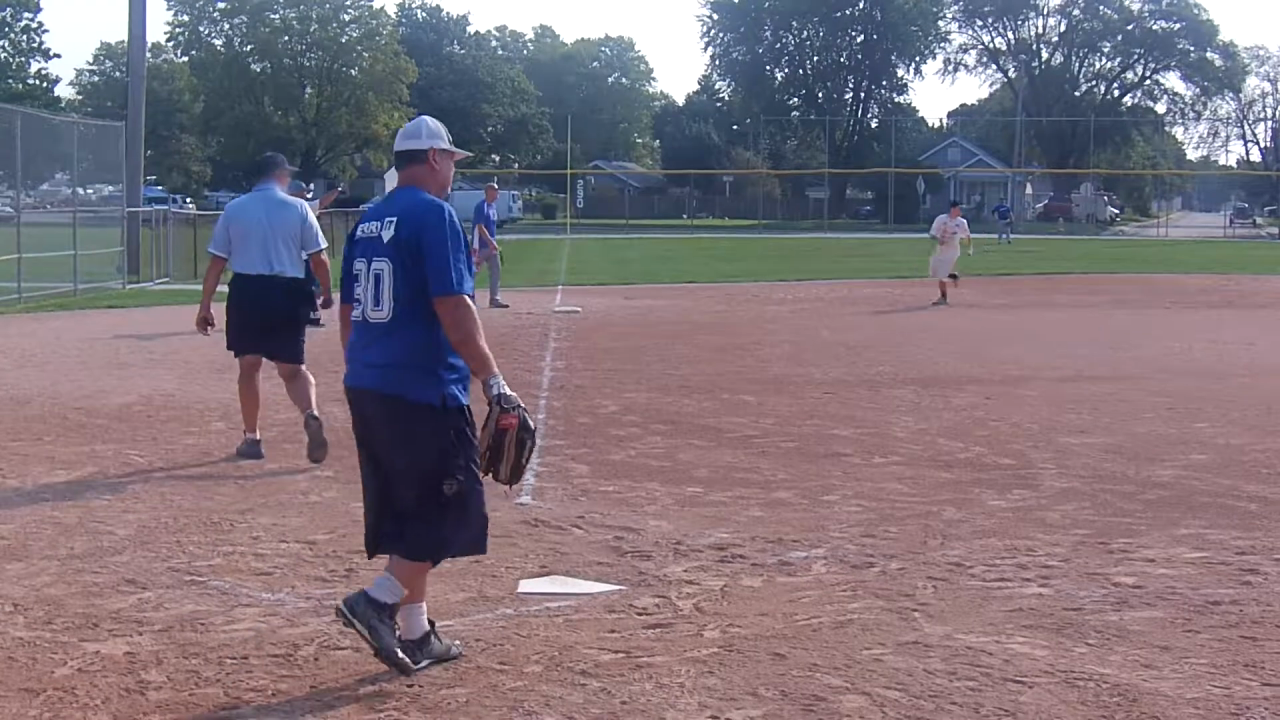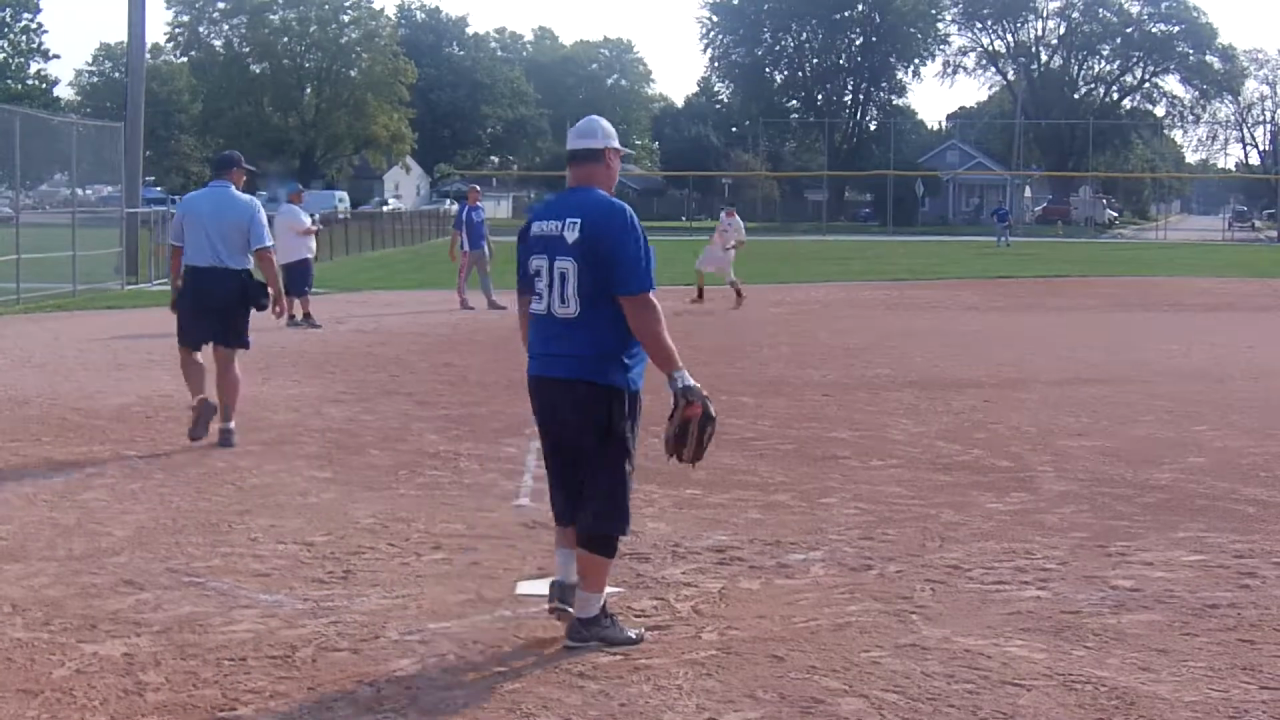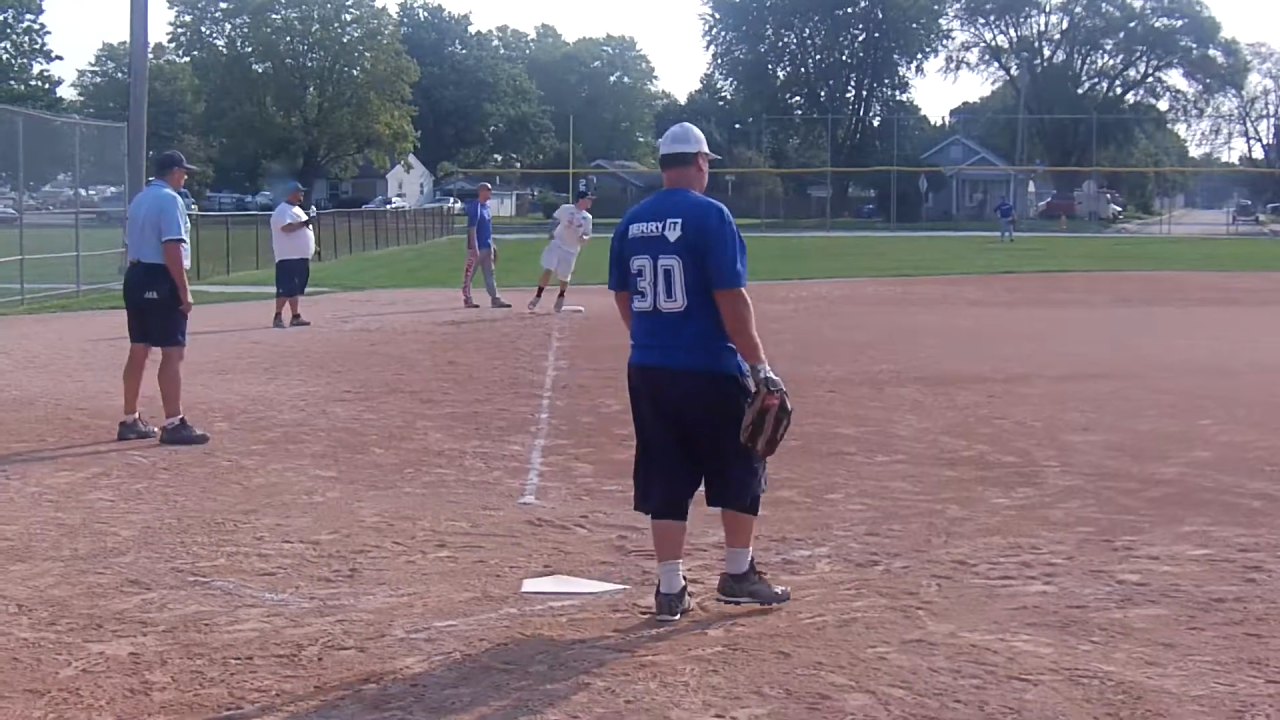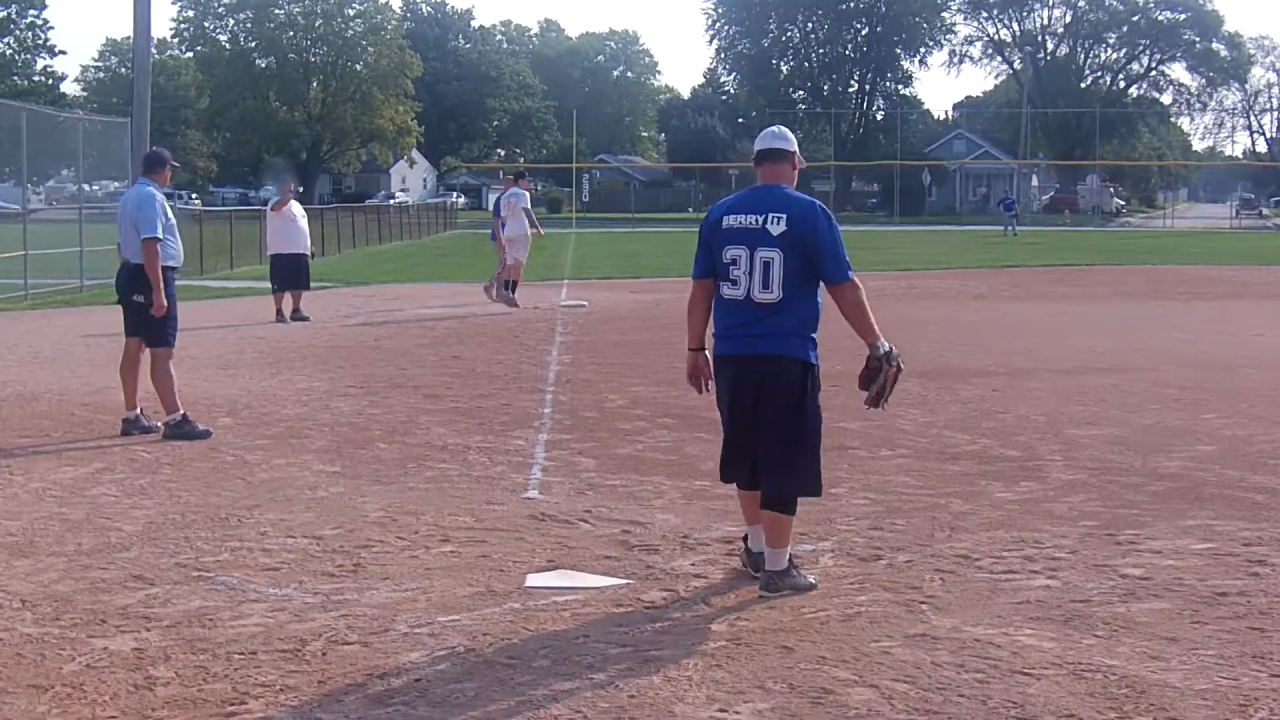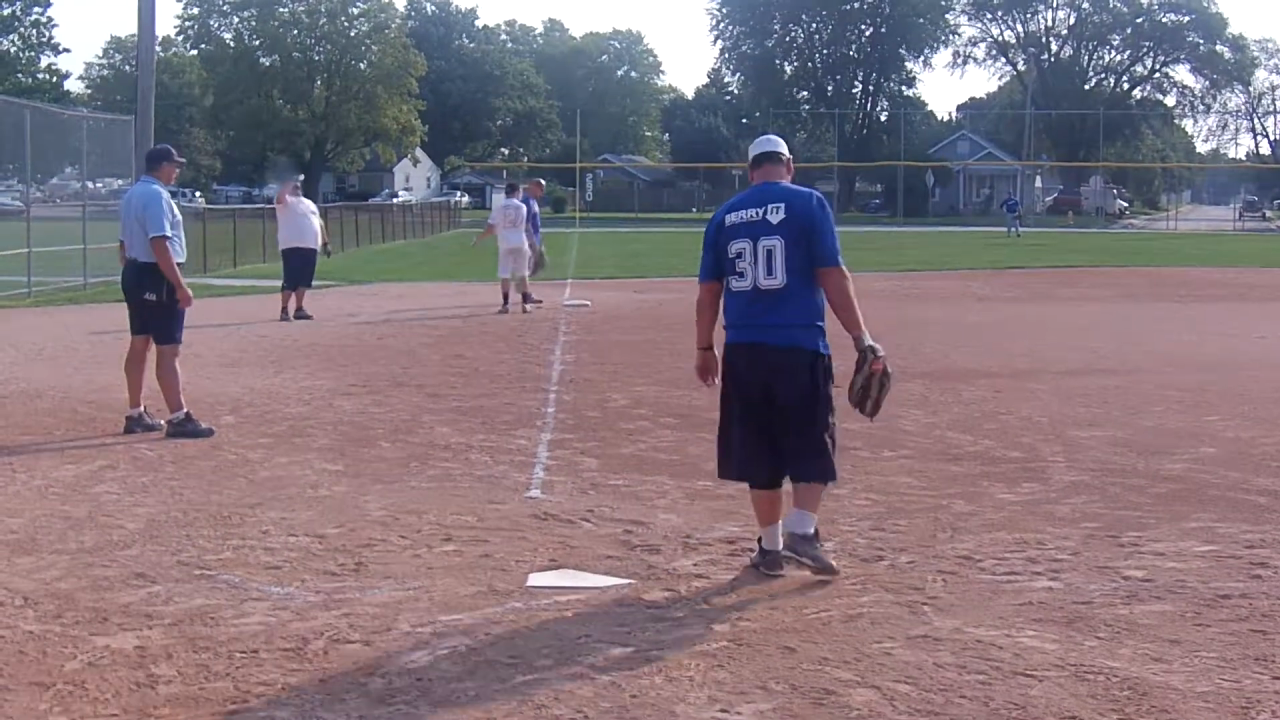
dt=0.7s
person 1, frame 1
left shoulder: (367, 222)
right shoulder: (435, 215)
left elbow: (348, 311)
right elbow: (453, 307)
right wrist: (493, 381)
left hip: (366, 386)
right hip: (423, 393)
left knee: (399, 514)
right knee: (451, 515)
left ankle: (411, 632)
right ankle: (375, 602)
person 1, frame 2
left shoulder: (537, 220)
right shoulder: (613, 215)
right elbow: (638, 306)
right wrist: (678, 375)
left hip: (545, 376)
right hip: (602, 380)
left knee: (571, 487)
right knee: (602, 497)
left ankle: (566, 582)
right ankle: (588, 615)
person 1, frame 3
left shoulder: (631, 222)
right shoulder: (711, 215)
left elbow: (624, 300)
right elbow: (731, 300)
right wrist: (760, 366)
left hip: (648, 370)
right hip: (710, 370)
left knee: (663, 481)
right knee: (740, 469)
left ankle: (669, 589)
right ankle: (738, 574)
person 1, frame 4
left shoulder: (720, 214)
right shoulder: (810, 213)
left elbow: (702, 289)
right elbow: (845, 289)
left wrist: (696, 349)
right wrist: (878, 344)
left hip: (733, 356)
right hip: (788, 358)
left knee: (745, 454)
right knee: (784, 461)
left ankle: (756, 548)
right ankle: (777, 567)
person 1, frame 5
left shoulder: (725, 215)
right shoulder: (808, 203)
left elbow: (708, 291)
right elbow: (833, 276)
left wrist: (704, 348)
right wrist: (860, 337)
left hip: (743, 349)
right hip: (799, 346)
left knee: (760, 451)
right knee: (810, 447)
left ankle: (771, 548)
right ankle: (801, 534)
person 2, frame 1
left shoulder: (234, 209)
right shoulder: (297, 208)
left elbow: (217, 261)
right elbow: (318, 259)
left wrist: (205, 306)
right wrist: (326, 293)
left hip: (246, 293)
right hip: (287, 294)
left knee: (249, 367)
right knee: (292, 367)
left ankle: (252, 438)
right ankle: (311, 417)
person 2, frame 2
left shoulder: (188, 202)
right shoulder: (249, 205)
left elbow: (176, 251)
right elbow: (263, 255)
left wrist: (177, 289)
right wrist: (277, 292)
left hip: (197, 284)
right hip: (235, 286)
left knee: (189, 351)
right knee: (227, 358)
left ankle: (201, 401)
right ankle: (227, 426)
person 2, frame 3
left shoulder: (139, 199)
right shoulder: (170, 200)
right elbow: (172, 250)
right wrist: (184, 290)
left hip: (136, 278)
right hip: (160, 281)
left knee: (138, 352)
right knee: (173, 353)
left ankle: (130, 421)
right ankle: (173, 424)
person 2, frame 4
left shoulder: (129, 196)
right shoulder: (151, 198)
right elbow: (150, 248)
right wrist: (158, 292)
left hip: (129, 276)
right hip: (149, 280)
left knee: (133, 347)
right knee: (162, 352)
left ankle: (132, 417)
right ankle: (175, 420)
person 2, frame 5
left shoulder: (131, 195)
right shoulder: (157, 195)
left elbow: (124, 243)
right elbow: (160, 245)
left wrist: (129, 277)
right wrist: (181, 286)
left hip: (135, 274)
right hip: (157, 277)
left knee: (139, 345)
right knee: (168, 350)
left ankle: (136, 415)
right ankle: (179, 419)
